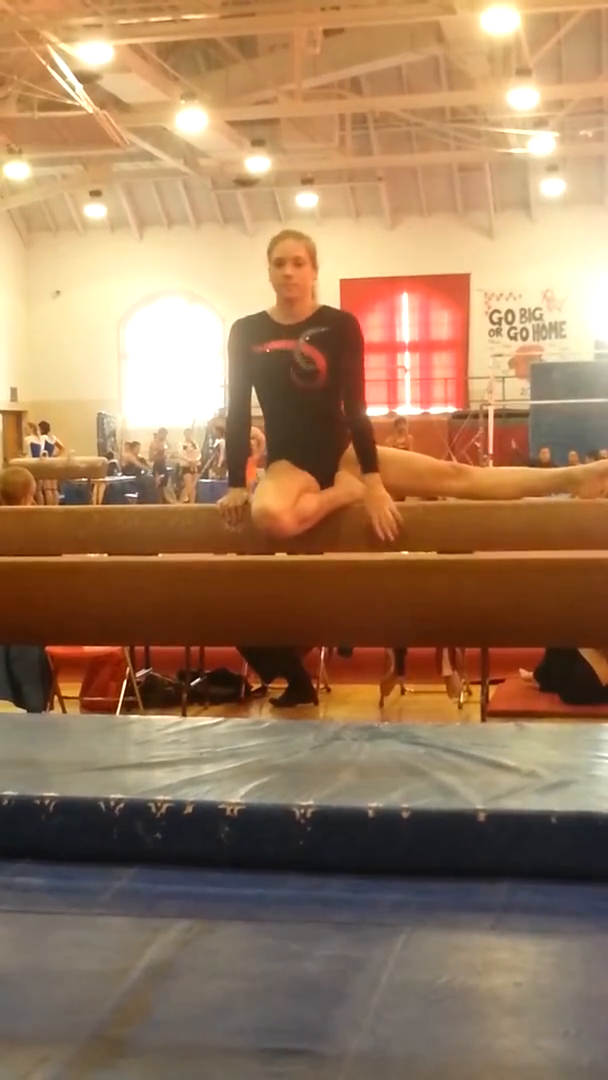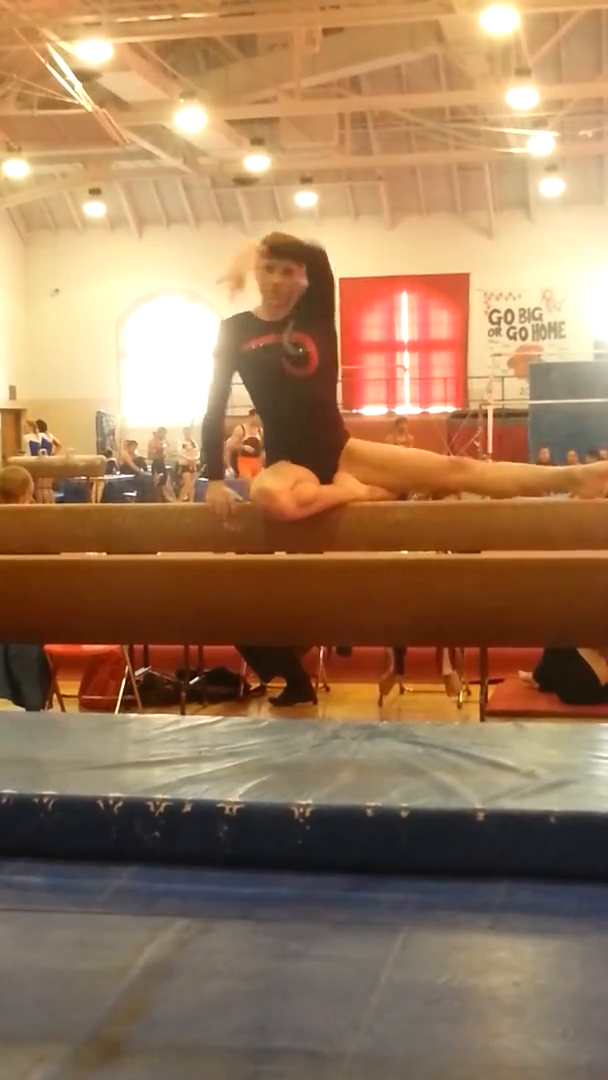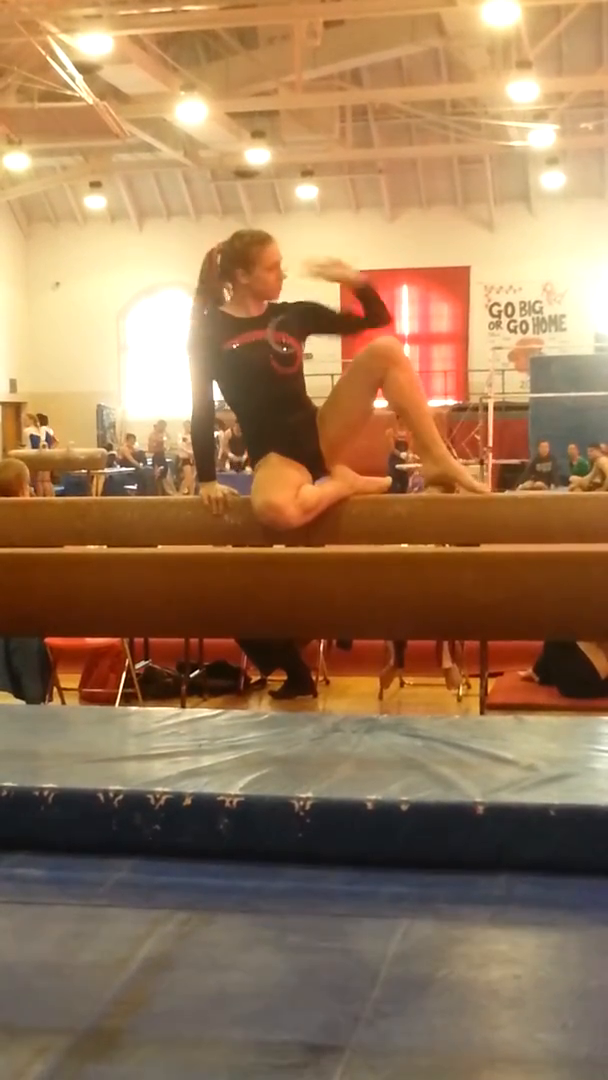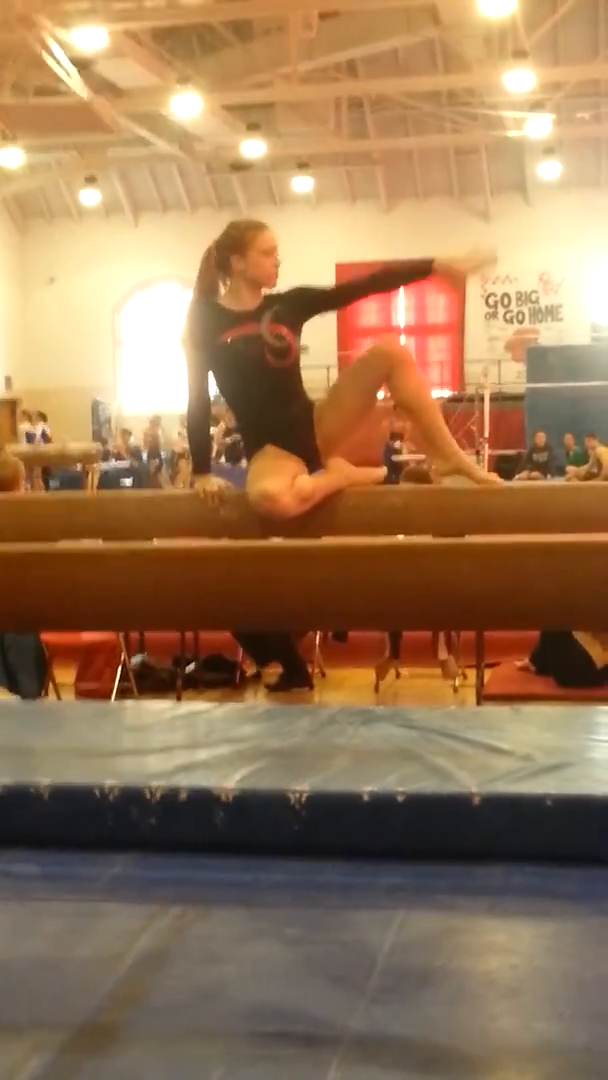
dt=0.5s
person 1, frame 1
left shoulder: (340, 325)
right shoulder: (246, 332)
left elbow: (355, 406)
right elbow: (238, 411)
left wrist: (375, 479)
right wrist: (236, 485)
left hip: (340, 451)
right hip: (288, 461)
left knee: (451, 474)
right knee: (271, 516)
left ankle: (573, 477)
right ankle: (348, 491)
person 1, frame 2
left shoulder: (315, 311)
right shoulder: (236, 332)
left elbow: (317, 256)
right elbow: (216, 409)
left wrist: (259, 251)
right wrist: (216, 481)
left hip: (339, 450)
right hip: (289, 462)
left knee: (453, 470)
right knee: (270, 498)
right ankle: (348, 493)
person 1, frame 3
left shoulder: (291, 316)
right shoulder: (208, 332)
left elbow: (377, 319)
right elbow: (202, 408)
left wrist: (354, 280)
right wrist: (207, 479)
left hip: (320, 433)
right hip: (274, 453)
left knee: (384, 347)
right knee: (275, 509)
left ankle: (440, 461)
right ankle: (348, 483)
person 1, frame 4
left shoulder: (287, 305)
right shoulder: (206, 322)
left elbow: (358, 289)
right elbow: (198, 400)
left wrist: (438, 267)
right wrist: (202, 472)
left hip: (315, 426)
right hip: (272, 445)
left knee: (390, 351)
right knee: (272, 497)
left ankle: (452, 456)
right ankle: (344, 474)
